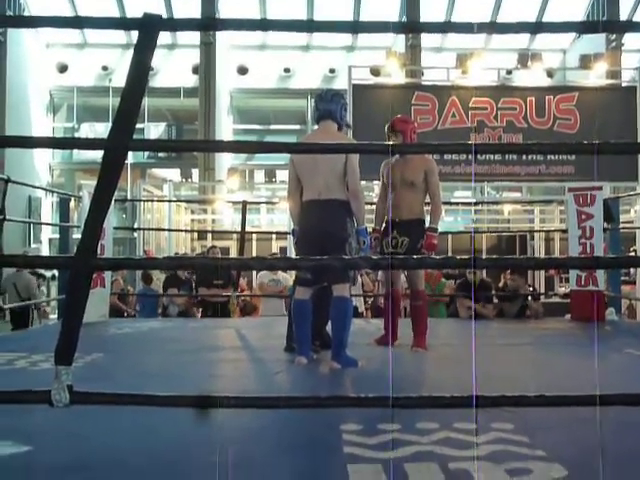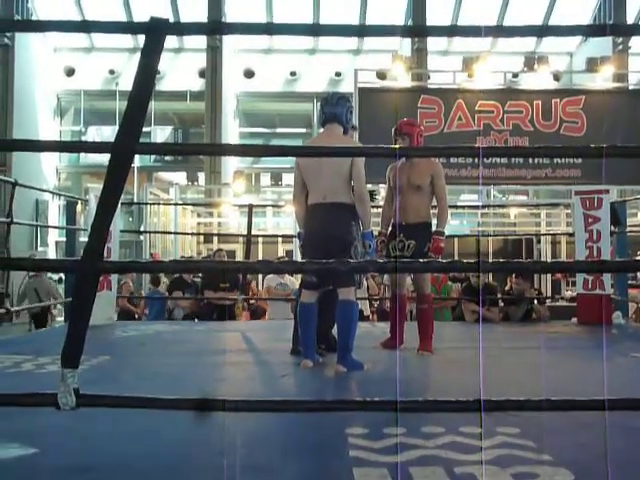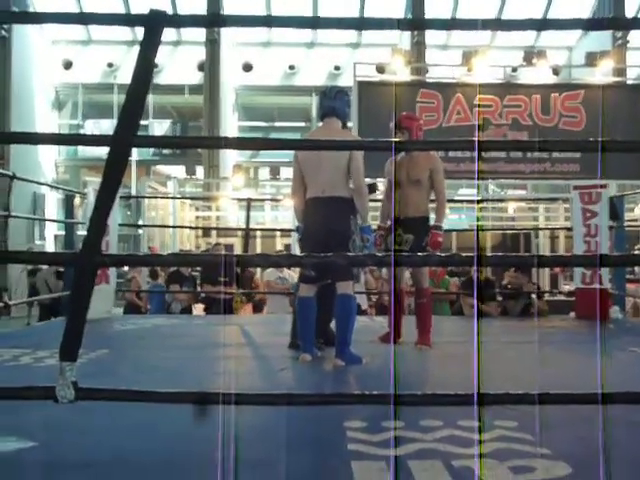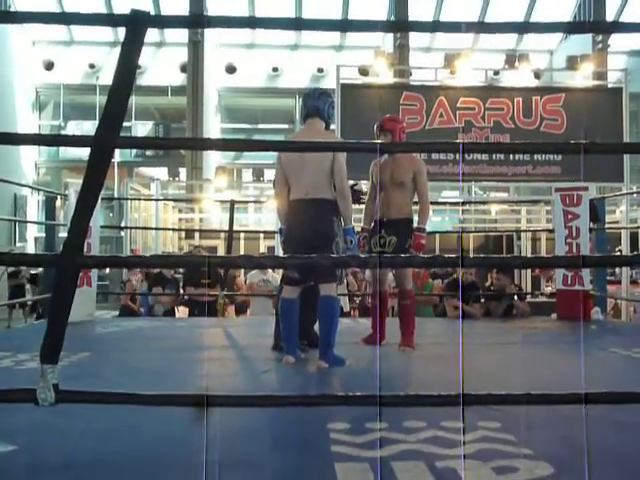
dt=0.3s
person 1, frame 1
right shoulder: (346, 143)
left elbow: (293, 194)
right elbow: (354, 190)
left wrist: (297, 226)
right wrist: (362, 226)
left hip: (309, 217)
right hip: (337, 216)
left knee: (304, 286)
right knee: (342, 286)
left ankle: (302, 351)
right ankle: (339, 355)
person 1, frame 2
right shoulder: (351, 146)
left elbow: (298, 198)
right elbow: (360, 194)
left wrist: (303, 230)
right wrist: (367, 230)
left hip: (314, 220)
right hip: (342, 219)
left knee: (309, 289)
right knee: (347, 289)
left ankle: (308, 354)
right ankle: (344, 358)
person 1, frame 3
right shoulder: (350, 140)
left elbow: (297, 191)
right elbow: (359, 187)
left wrist: (301, 224)
right wrist: (365, 224)
left hip: (313, 214)
right hip: (340, 213)
left knee: (307, 283)
right knee: (345, 283)
left ankle: (306, 348)
right ankle: (342, 352)
person 1, frame 4
right shoulder: (333, 141)
left elbow: (280, 192)
right elbow: (341, 188)
left wrist: (284, 225)
right wrist: (349, 226)
left hip: (296, 217)
right hip: (324, 215)
left knee: (291, 285)
right knee: (328, 285)
left ankle: (289, 350)
right ankle: (326, 354)
person 2, frame 1
left shoulder: (426, 163)
right shoulder: (387, 166)
left elbow: (436, 201)
left wrist: (432, 231)
right wrist: (376, 229)
left hip: (414, 226)
right hip: (391, 226)
left knee: (416, 281)
right knee: (390, 281)
left ankle: (420, 337)
right ankle: (390, 332)
person 2, frame 2
left shoulder: (432, 167)
right shoulder: (393, 170)
left elbow: (442, 204)
left wrist: (439, 234)
right wrist: (382, 233)
left hip: (421, 230)
right hip: (397, 230)
left knee: (422, 285)
right knee: (396, 285)
left ankle: (426, 340)
right ankle: (395, 336)
person 2, frame 3
left shoulder: (431, 161)
right shoulder: (392, 163)
left elbow: (441, 198)
left wrist: (437, 229)
right wrist: (382, 227)
left hip: (419, 224)
right hip: (396, 224)
left knee: (420, 278)
right knee: (395, 278)
left ankle: (424, 334)
right ankle: (394, 330)
person 2, frame 4
left shoulder: (414, 163)
right shoulder: (376, 165)
left elbow: (424, 200)
left wrist: (420, 231)
right wrist: (365, 229)
left hip: (402, 226)
right hip: (379, 226)
left knee: (404, 280)
right knee: (378, 280)
left ankle: (407, 336)
right ankle: (377, 332)
